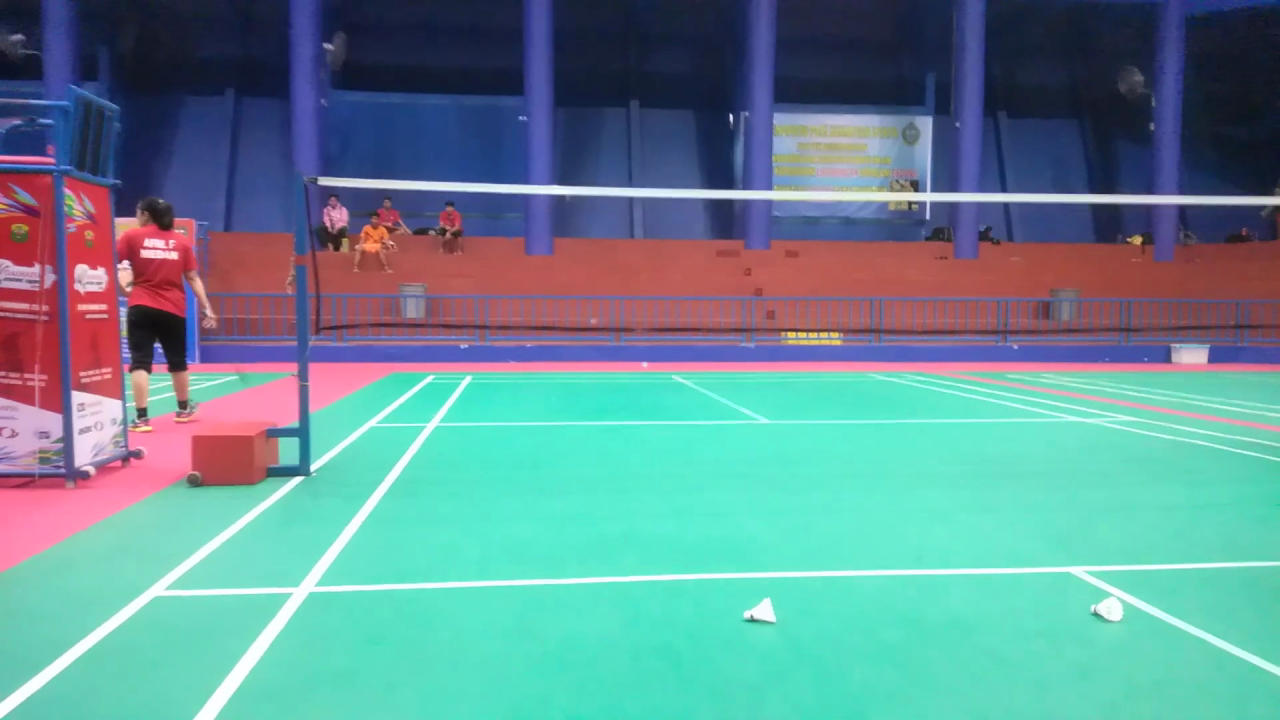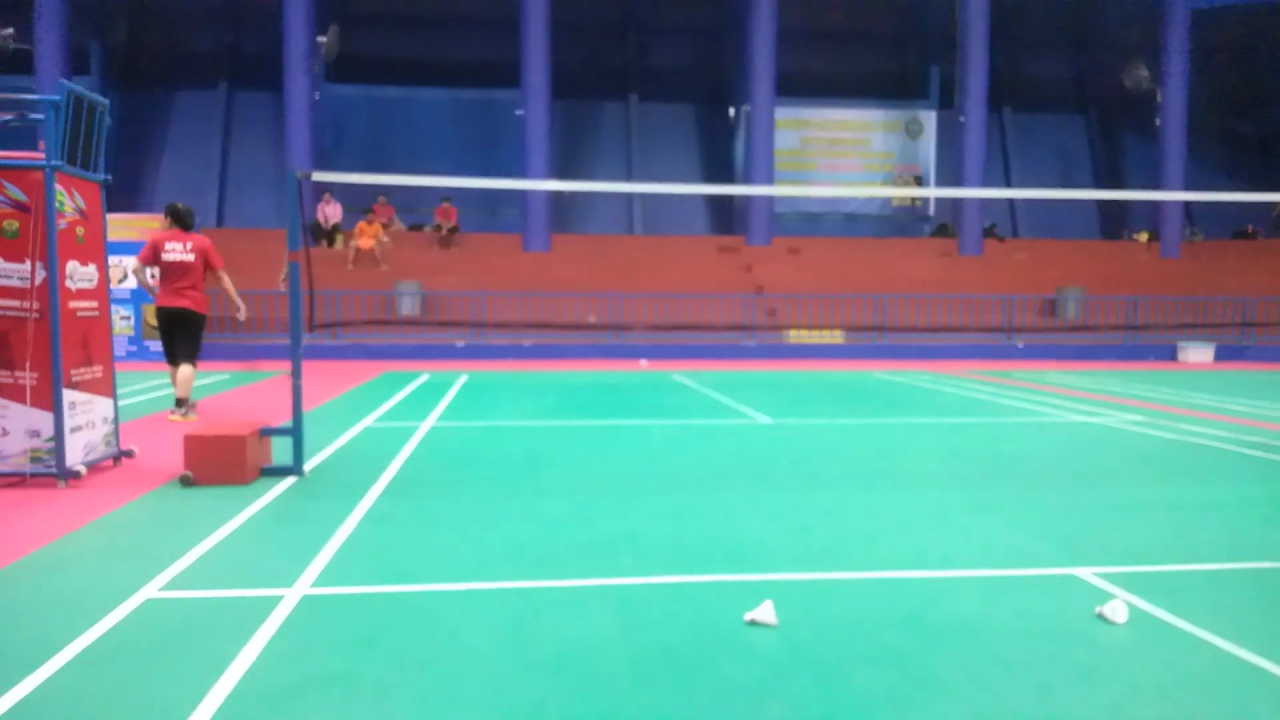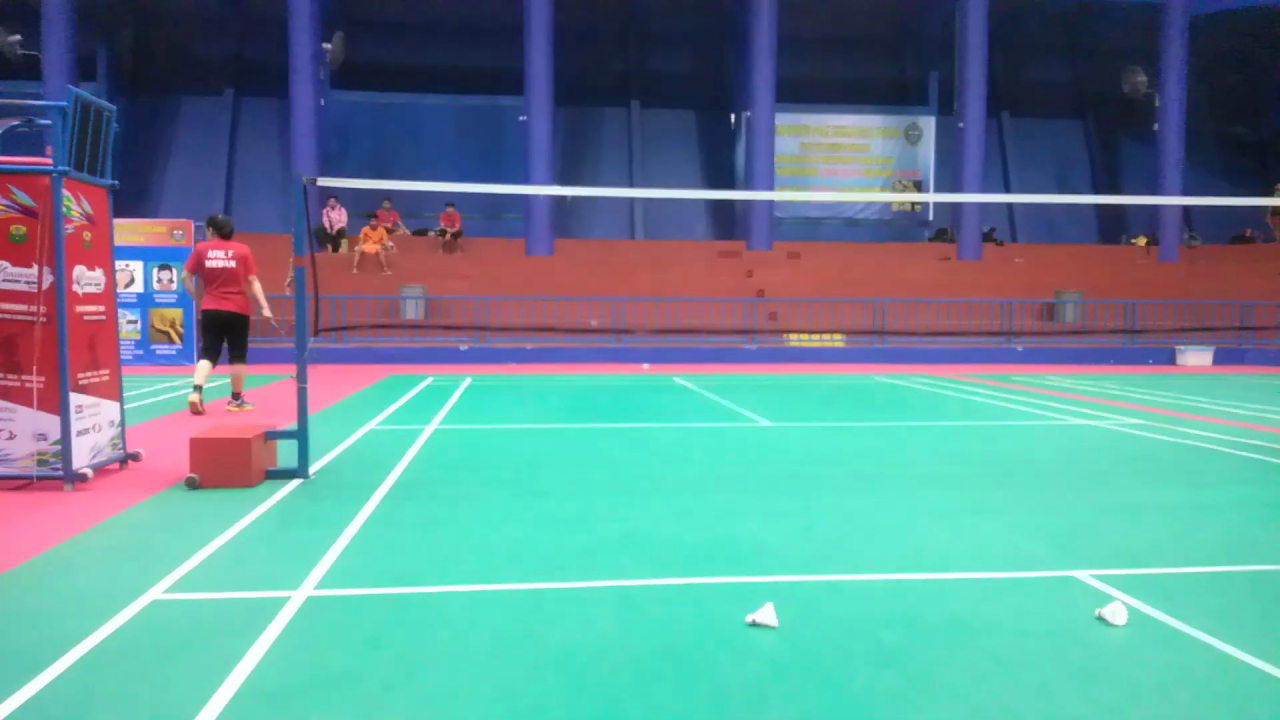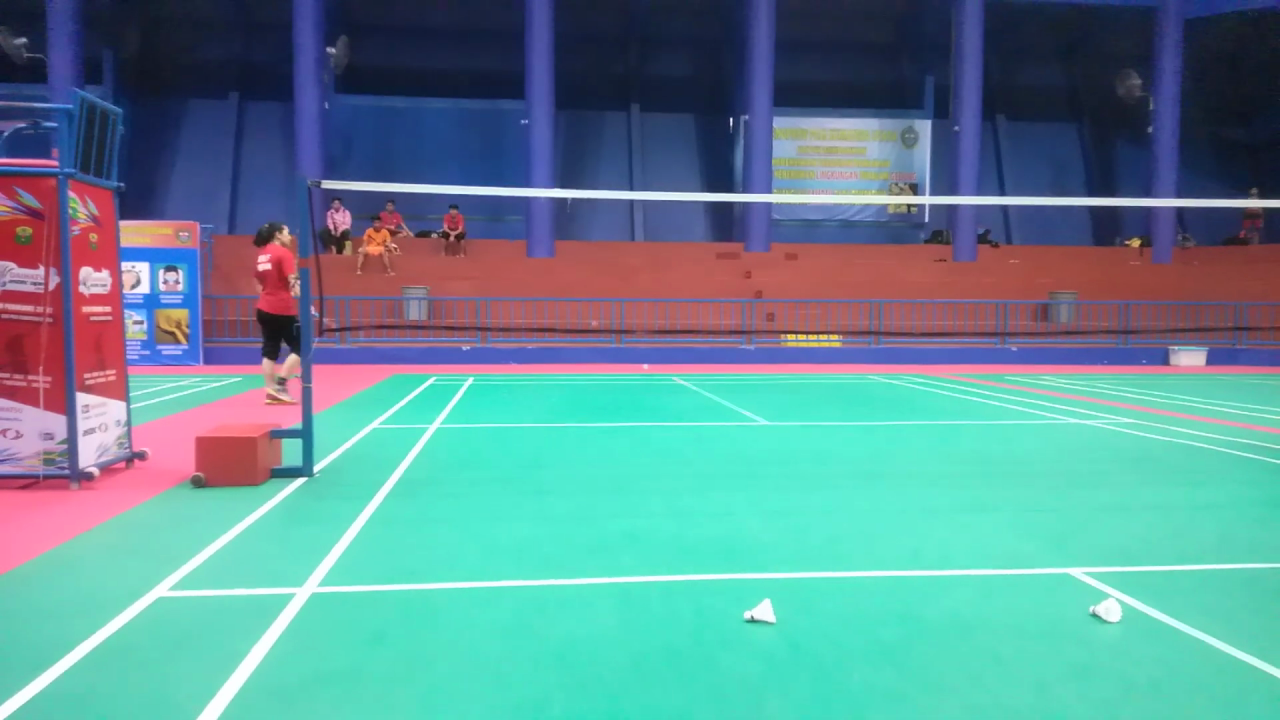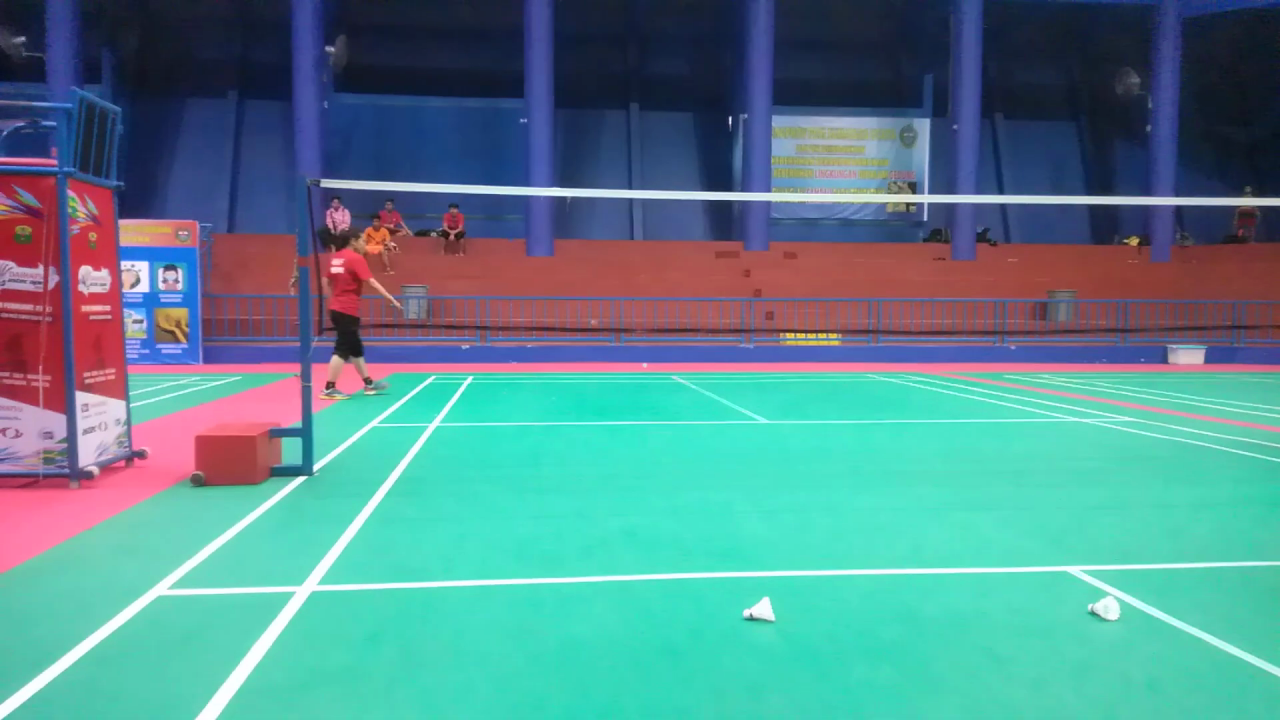
dt=1s
person 1, frame 1
left shoulder: (132, 236)
right shoulder: (181, 241)
right elbow: (193, 278)
left wrist: (123, 289)
right wrist: (206, 309)
left hip: (141, 308)
right hip: (173, 310)
left knee: (140, 363)
right knee: (178, 361)
left ankle: (142, 418)
right ankle: (184, 409)
person 1, frame 2
left shoulder: (158, 241)
right shoulder: (203, 243)
left elbow: (137, 269)
right elbow: (221, 276)
left wrist: (153, 291)
right wrist: (237, 301)
left hip: (166, 307)
right hip: (193, 308)
left knee: (173, 357)
right knee: (187, 358)
left ankle: (183, 402)
right ankle: (180, 407)
person 1, frame 3
left shoulder: (201, 249)
right shoulder: (242, 250)
left elbow: (186, 278)
right elbow: (253, 282)
left wrist: (200, 299)
right wrist: (264, 307)
left hip: (210, 310)
right hip: (237, 311)
left knee: (207, 355)
right knee: (237, 356)
left ankle: (196, 391)
right ankle: (236, 399)
person 1, frame 4
left shoulder: (262, 254)
right shoulder: (284, 253)
left elbow: (258, 282)
right elbow: (292, 281)
left hip: (264, 309)
right hip: (282, 310)
left knee: (270, 351)
right knee: (298, 348)
left ankle: (271, 391)
right ankle: (279, 384)
person 1, frame 5
left shoulder: (334, 257)
right shoulder: (356, 259)
left elbow: (326, 282)
right elbow: (371, 282)
right wrist: (391, 299)
left hip: (337, 309)
right hip: (348, 311)
left knee: (356, 347)
right knee: (342, 350)
left ankle: (369, 383)
right ankle: (329, 388)
